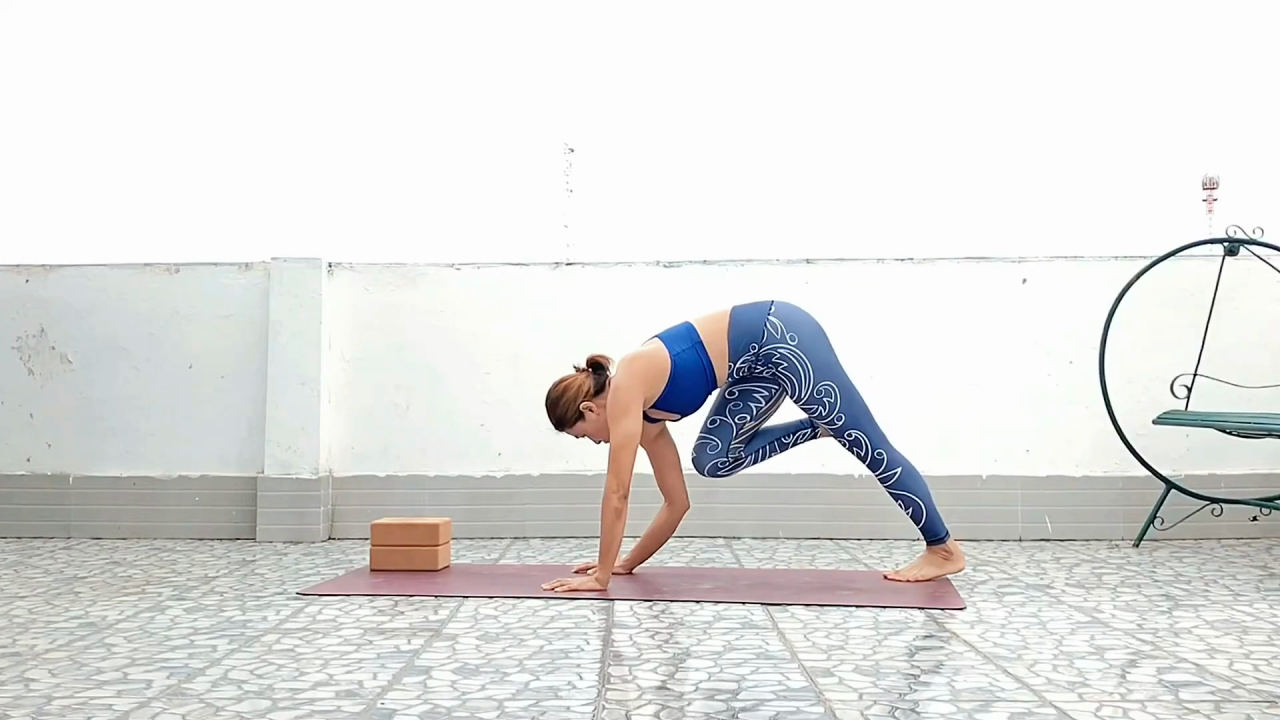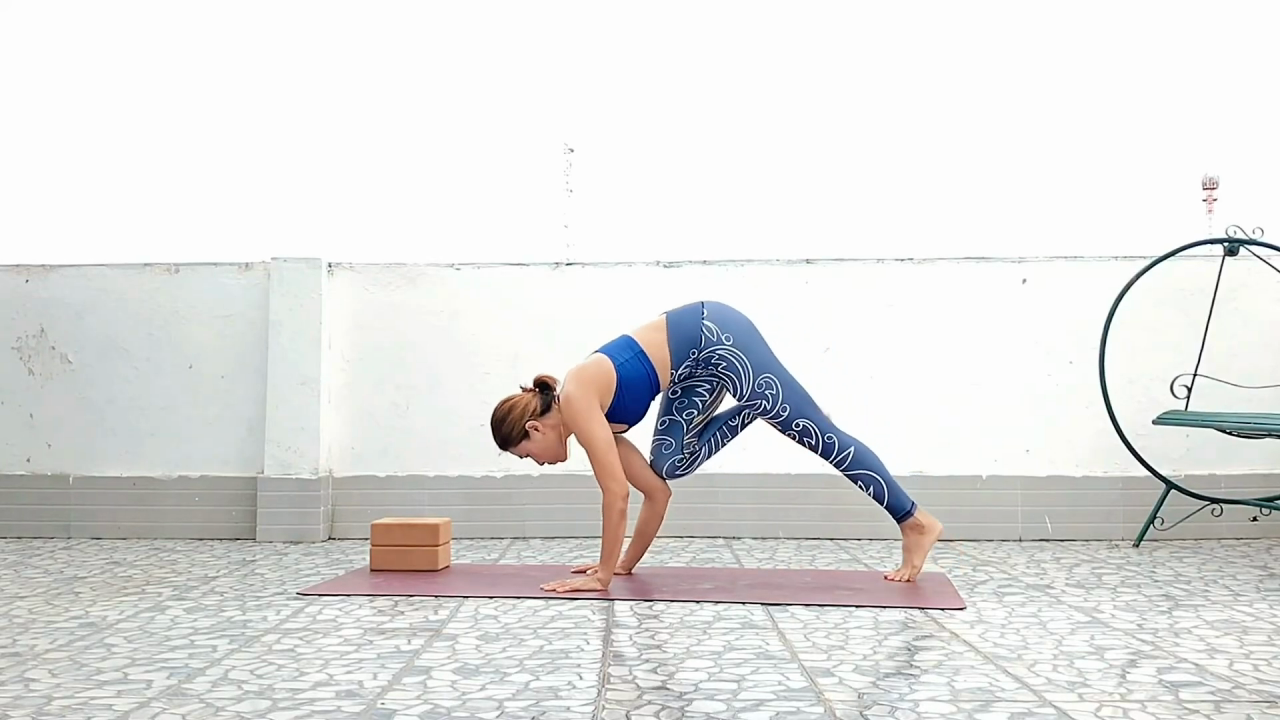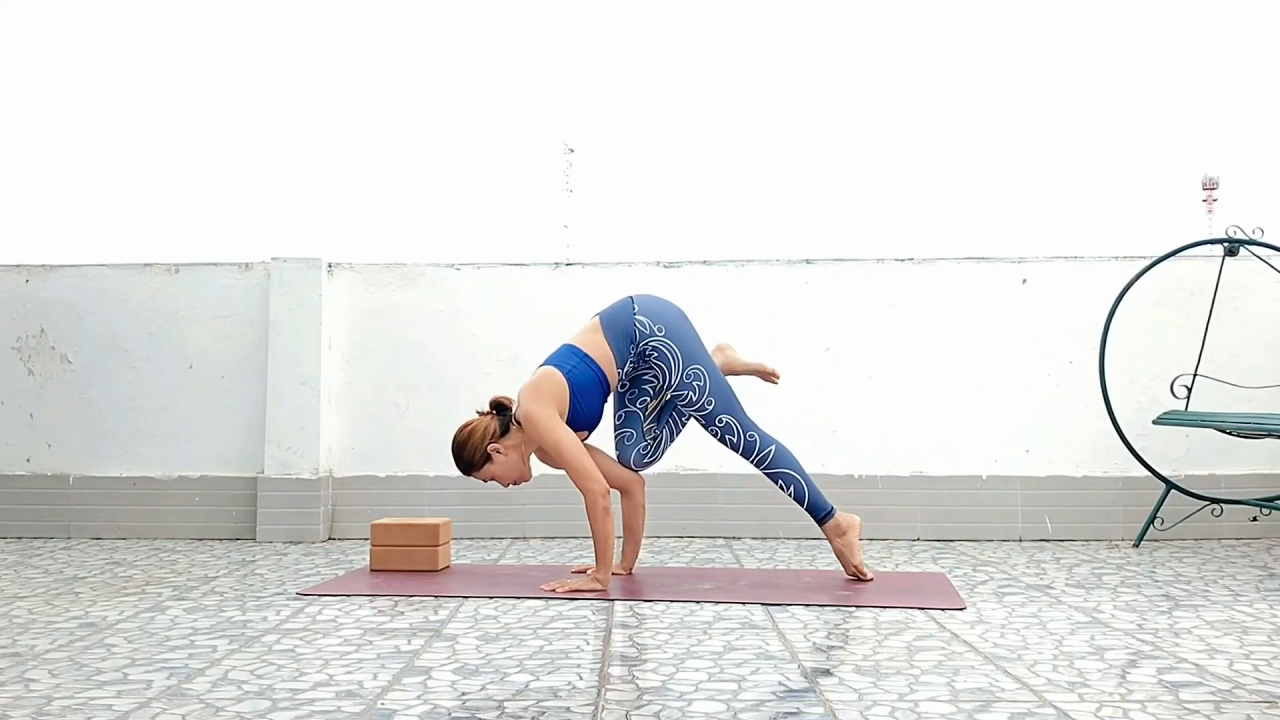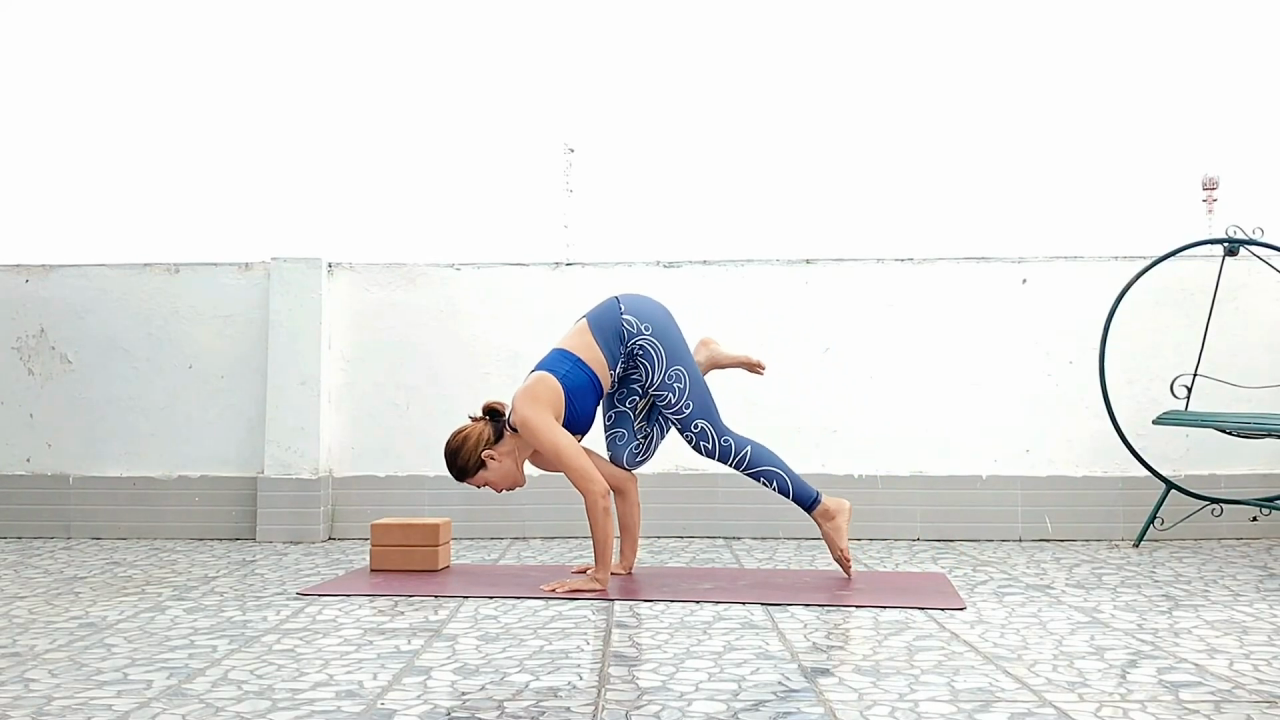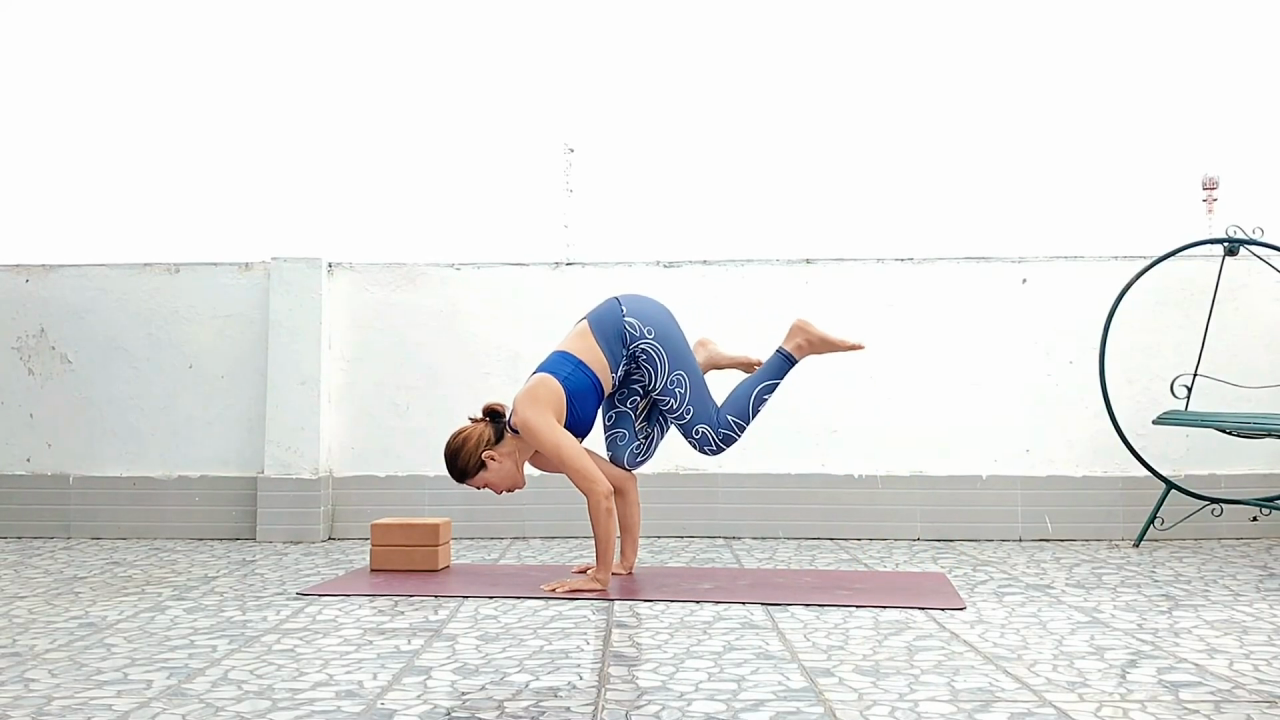
dt=1s
person 1, frame 1
left shoulder: (625, 390)
right shoulder: (645, 414)
left elbow: (617, 494)
right elbow: (676, 502)
left wrist: (601, 575)
right wrist: (627, 563)
left hip: (778, 336)
right hip: (760, 355)
left knee: (867, 447)
right knee: (713, 459)
left ankle: (944, 548)
right ankle: (824, 426)
person 1, frame 2
left shoulder: (575, 400)
right shoulder: (593, 418)
left elbow: (616, 493)
right elbow: (657, 489)
left wrist: (603, 575)
right wrist: (625, 563)
left hip: (712, 334)
right hip: (696, 358)
left knee: (816, 433)
right knee: (670, 463)
left ankle: (914, 522)
right ankle: (763, 403)
person 1, frame 3
left shoulder: (534, 414)
right shoulder: (546, 442)
left elbow: (597, 492)
right elbow: (628, 482)
left wrist: (600, 575)
right wrist: (624, 563)
left hip: (647, 327)
right hip: (637, 350)
left knee: (736, 432)
right knee: (635, 460)
left ankle: (834, 523)
right ankle: (714, 366)
person 1, frame 4
left shoulder: (529, 420)
right shoulder: (538, 450)
left elbow: (597, 492)
right elbow: (621, 481)
left wrist: (600, 575)
right wrist: (624, 561)
left hip: (635, 326)
right hip: (625, 349)
left knee: (709, 437)
right knee: (626, 460)
left ankle: (822, 508)
right ankle: (699, 362)
person 1, frame 5
left shoulder: (530, 422)
right shoulder: (538, 452)
left elbow: (600, 492)
right elbow: (620, 481)
left wrist: (601, 575)
right wrist: (625, 561)
left hip: (635, 327)
right hip: (626, 348)
left knee: (713, 435)
right knee: (627, 459)
left ankle: (795, 344)
right ankle: (698, 361)
